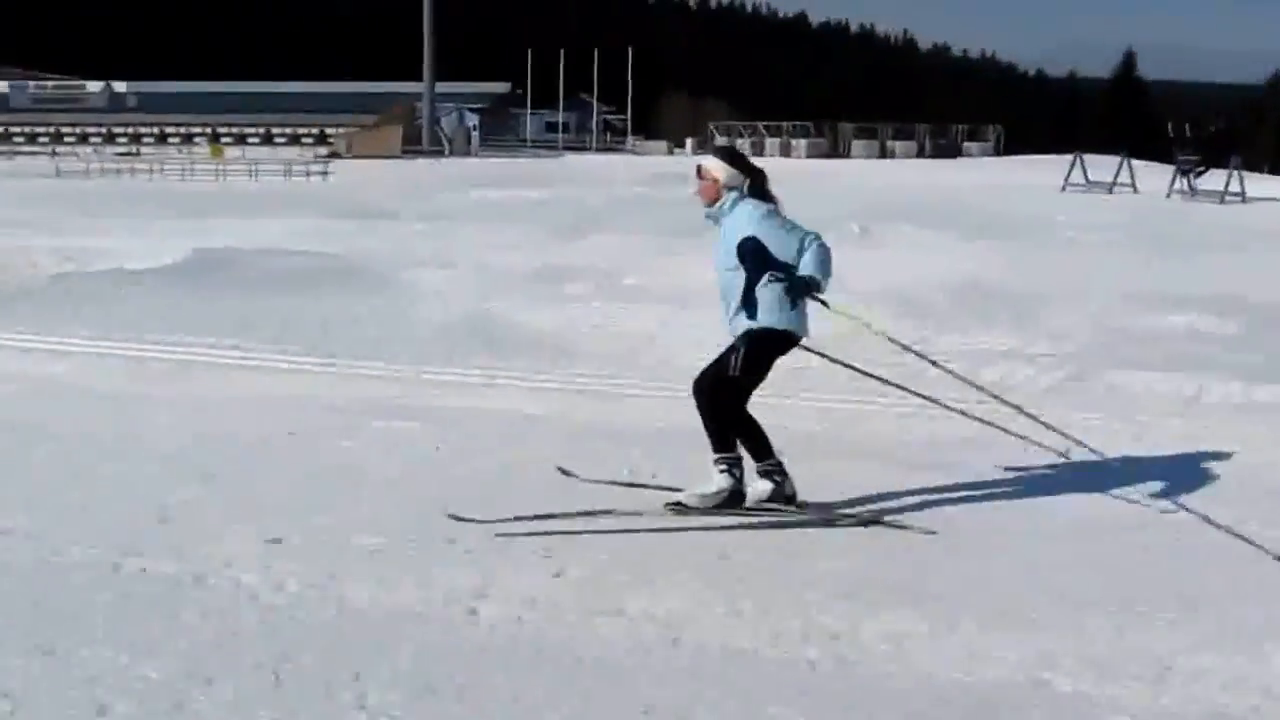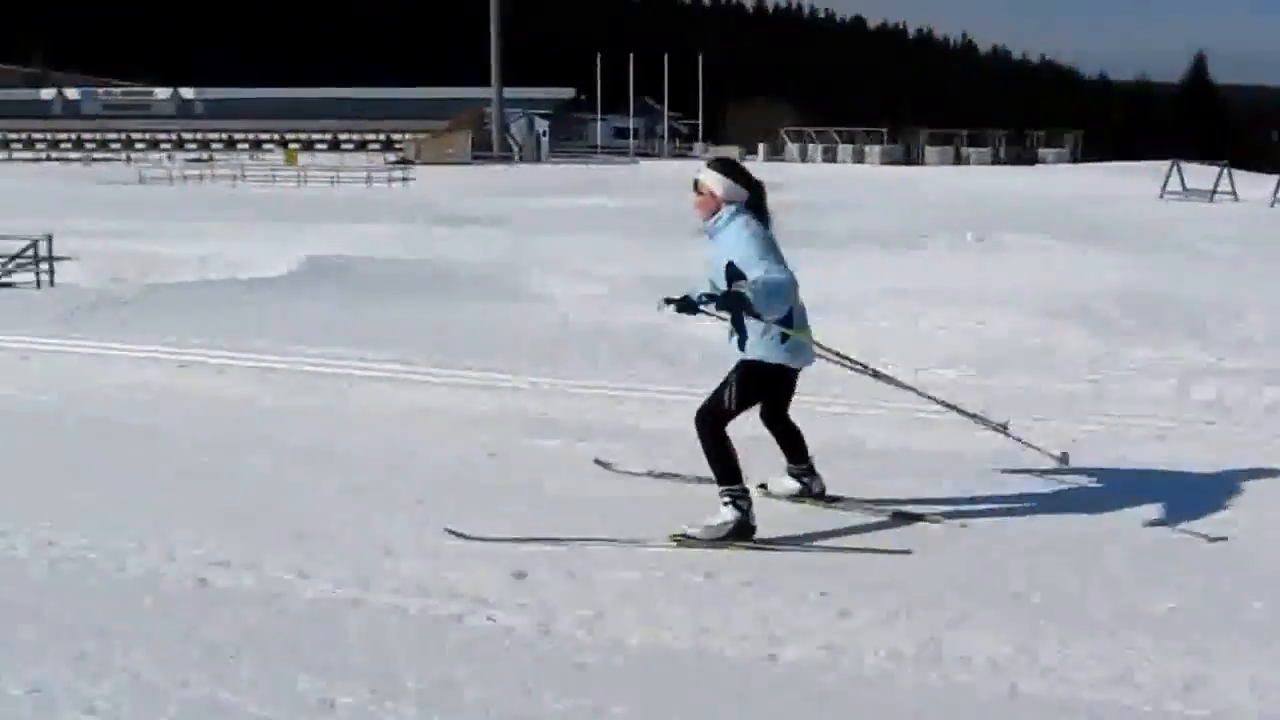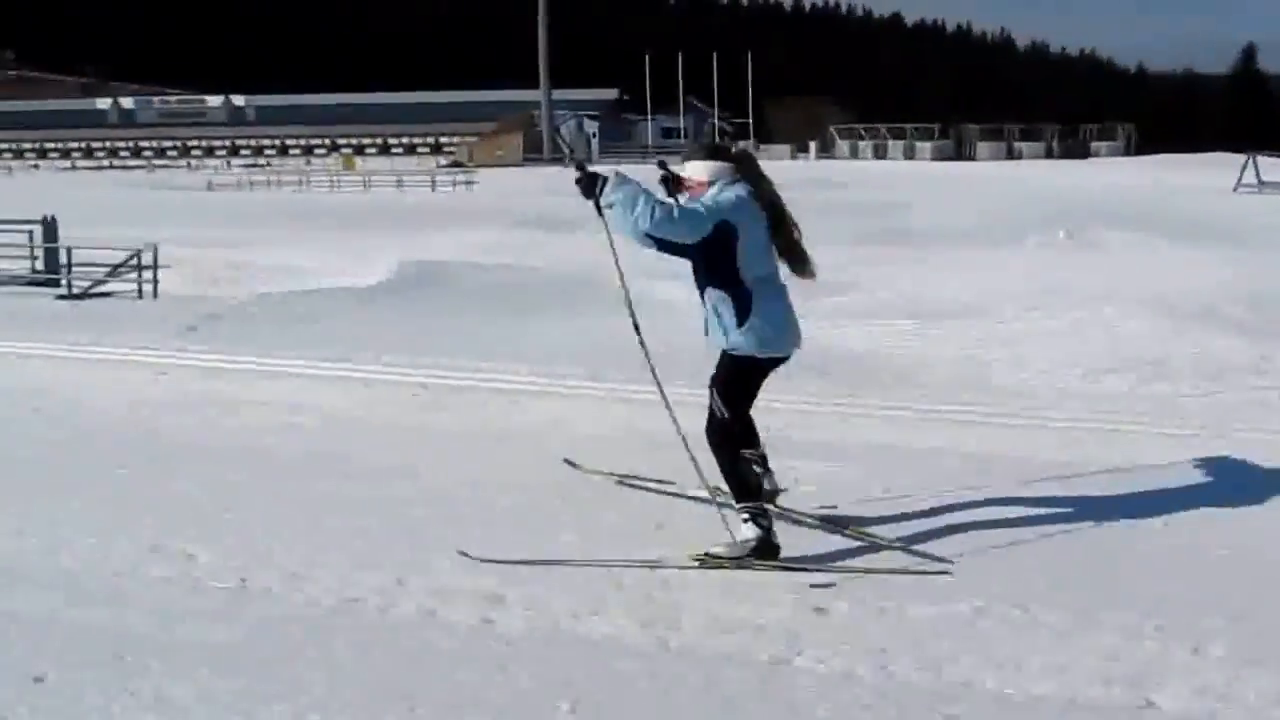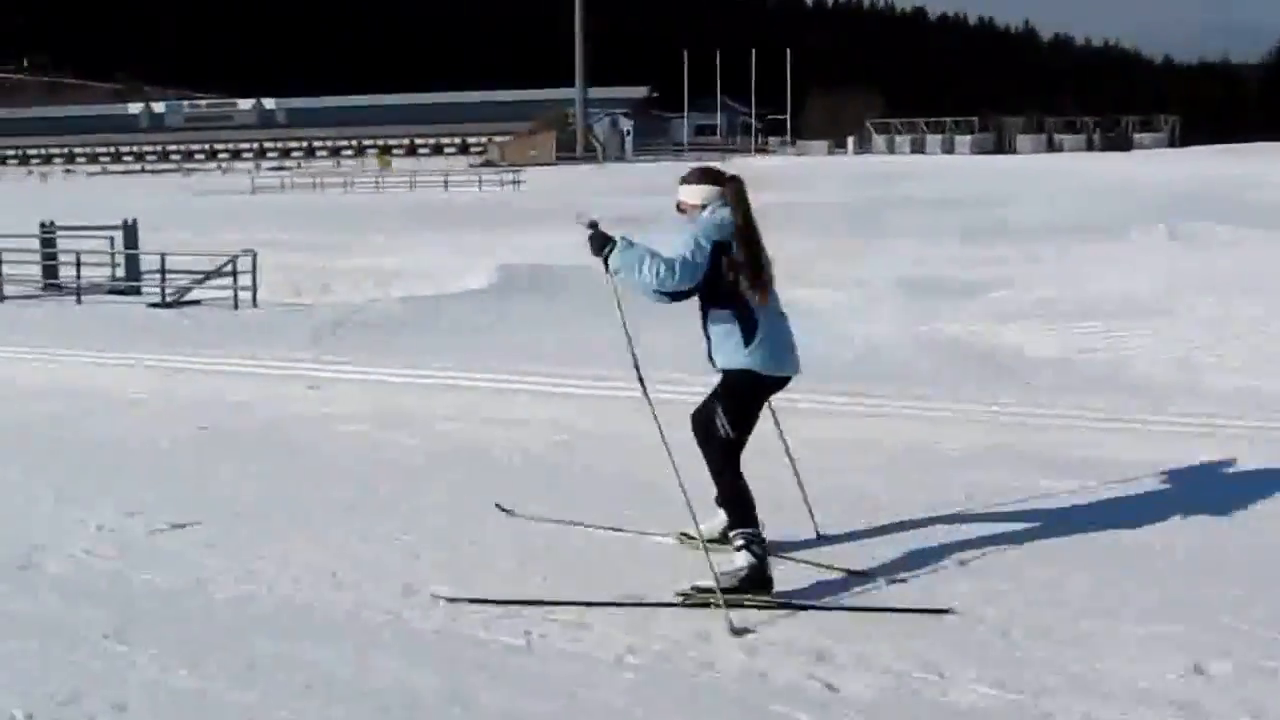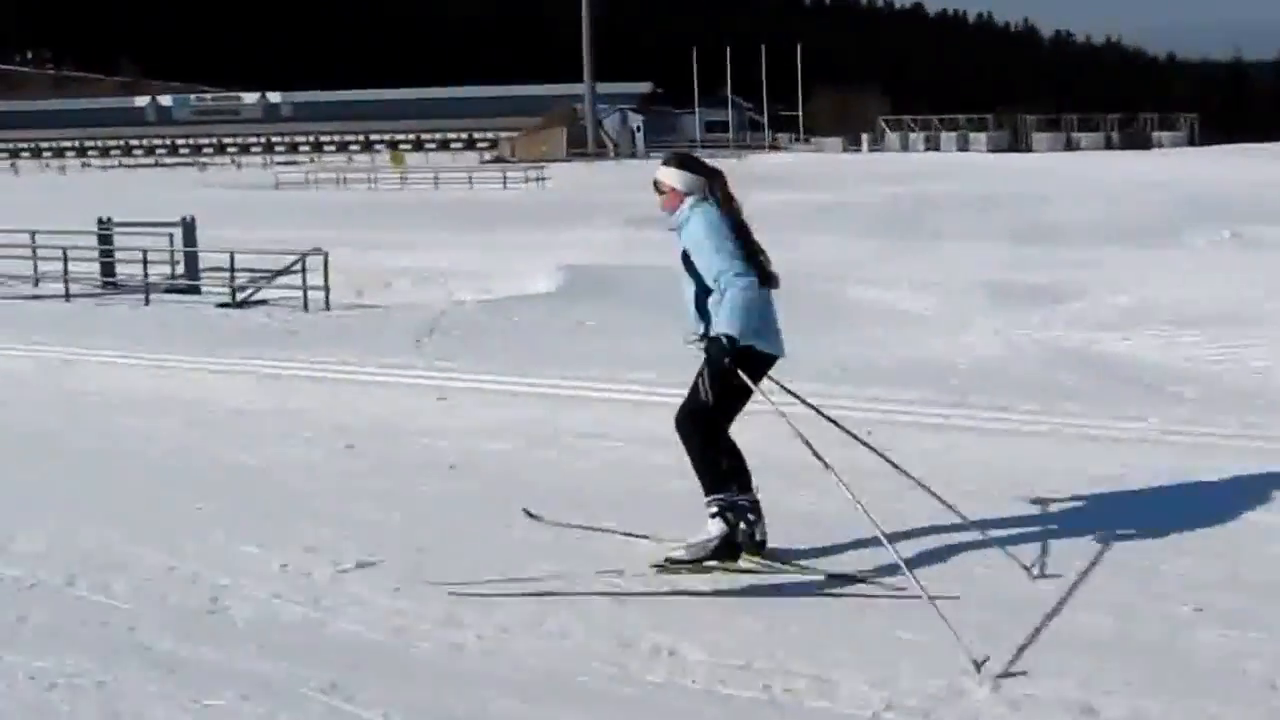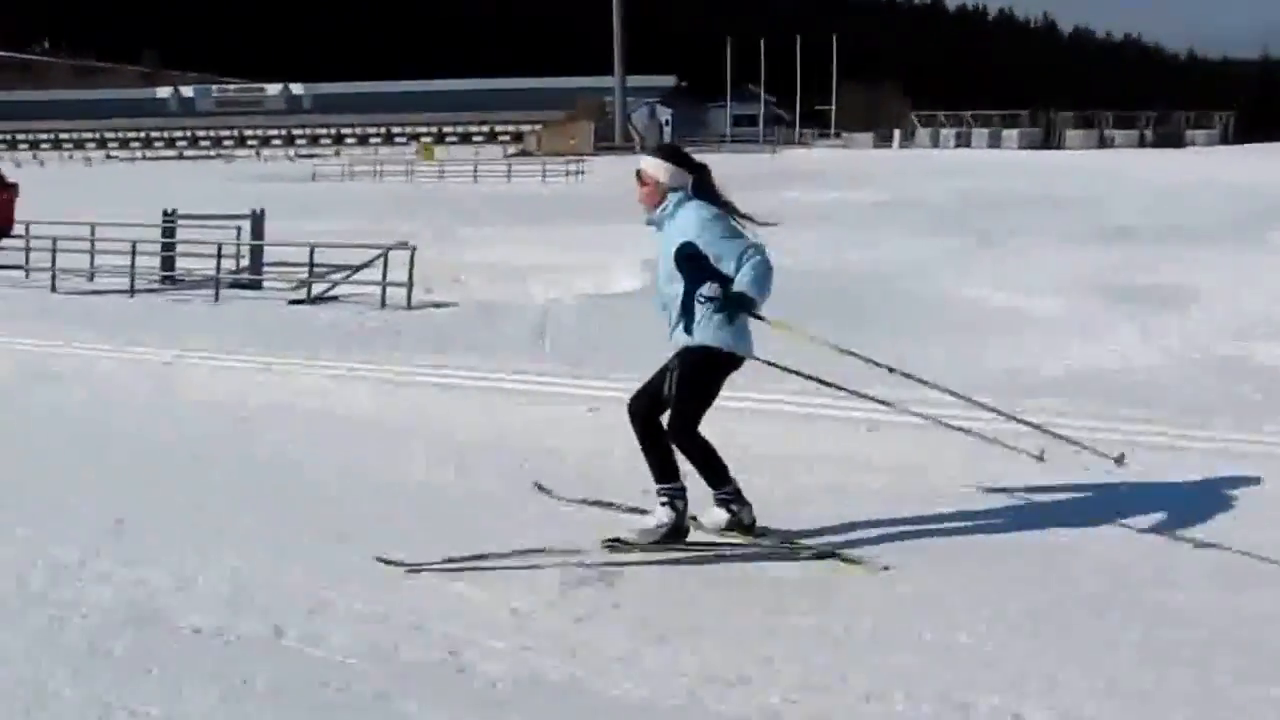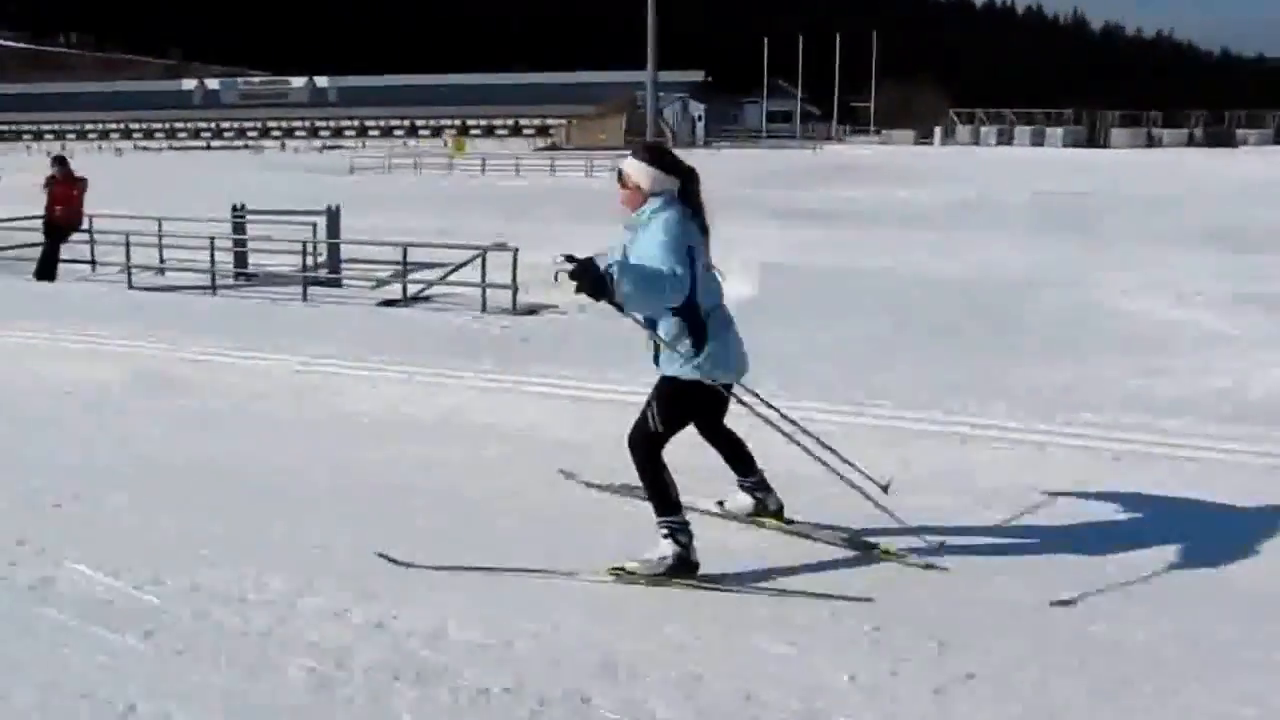
dt=0.3s
person 1, frame 1
left shoulder: (755, 215)
right shoulder: (733, 217)
left elbow: (814, 247)
left wrist: (809, 278)
left hip: (771, 325)
right hip: (761, 324)
left knee: (706, 387)
right knee: (731, 403)
left ankle: (728, 479)
right ankle: (776, 482)
person 1, frame 2
left shoulder: (744, 234)
right shoulder: (728, 231)
left elbow: (779, 283)
left wrist: (747, 299)
right wrist: (695, 301)
left hip: (768, 350)
right hip: (776, 346)
left knee: (709, 420)
right knee: (772, 413)
left ankle: (736, 513)
right ankle: (804, 477)
person 1, frame 3
left shoulder: (719, 208)
right shoulder: (747, 201)
left elbow: (664, 221)
left wrist: (605, 187)
right wrist: (683, 187)
left hip: (750, 339)
right hip: (775, 334)
left knee: (720, 430)
right knee: (723, 399)
left ankle: (757, 531)
right ankle: (757, 476)
person 1, frame 4
left shoulder: (713, 230)
right shoulder: (736, 228)
left elbow: (671, 276)
left wrist: (614, 251)
left hip: (751, 361)
right hip: (769, 357)
left knee: (722, 453)
right knee: (705, 422)
left ankle: (751, 561)
right ankle: (732, 518)
person 1, frame 5
left shoulder: (703, 223)
right shoulder: (701, 221)
left elbow: (742, 281)
left wrist: (731, 333)
left hip: (740, 342)
right hip: (742, 342)
left knee: (691, 421)
right knee: (711, 428)
left ankle: (723, 522)
right ankle: (747, 522)
person 1, frame 6
left shoulder: (698, 218)
right shoulder: (676, 221)
left elbow: (755, 260)
left wrist: (745, 294)
left hip: (711, 341)
right hip: (705, 341)
left knee: (643, 409)
right knee: (681, 427)
left ankle: (672, 512)
right ankle: (733, 507)
person 1, frame 7
left shoulder: (666, 227)
right shoulder: (665, 221)
left elbow: (664, 286)
right elbow: (640, 265)
left wrist: (608, 279)
right wrist: (600, 267)
left hip: (693, 362)
right hip: (709, 356)
left knee: (643, 443)
right knee: (708, 422)
left ankle: (677, 547)
right ankle: (758, 495)
